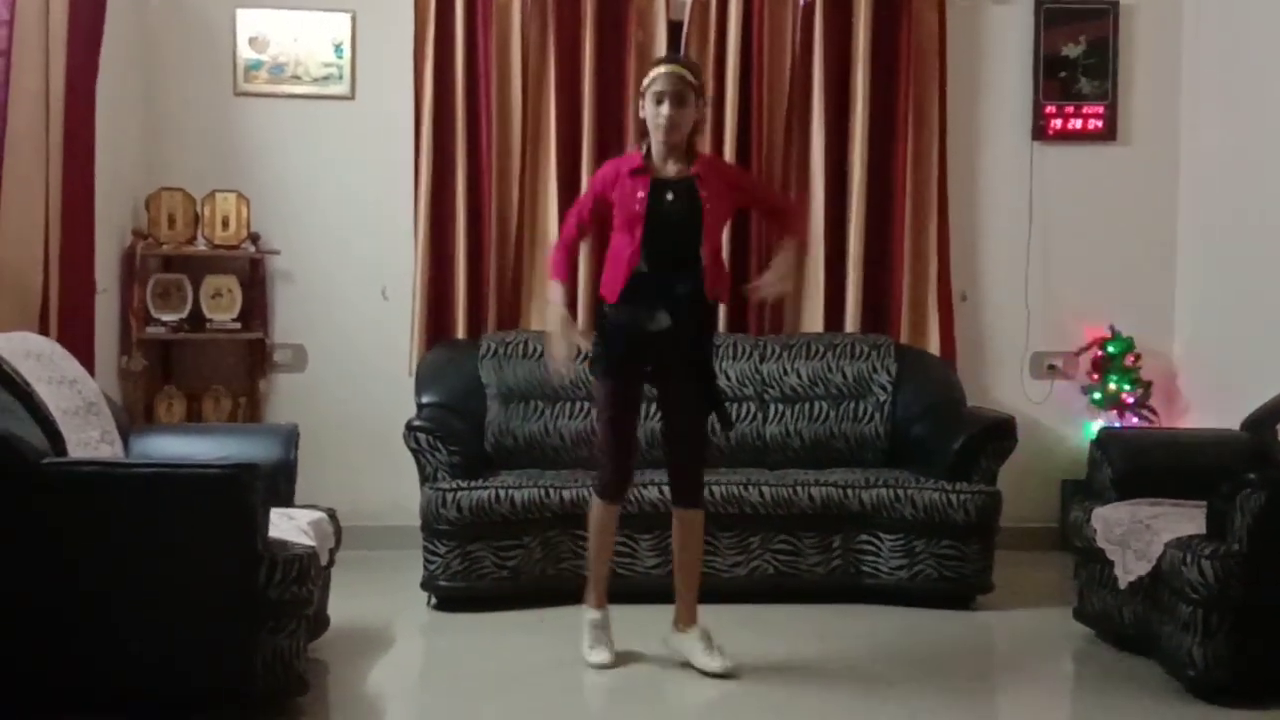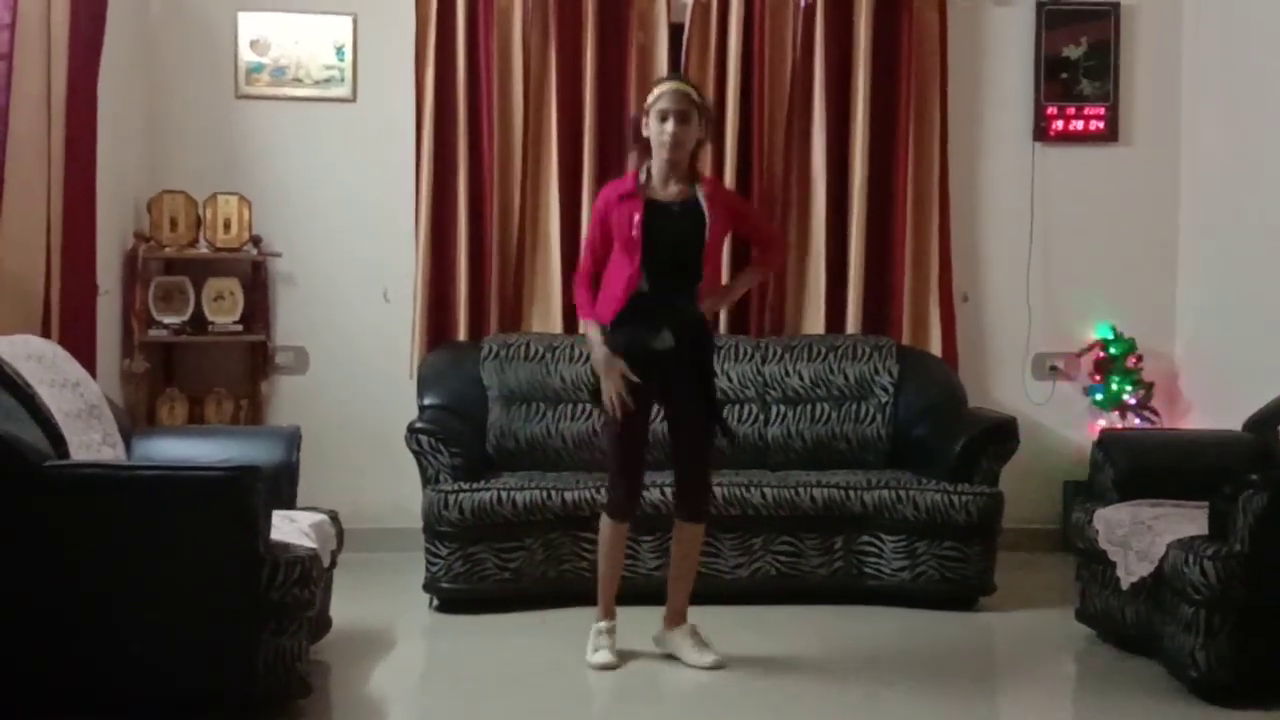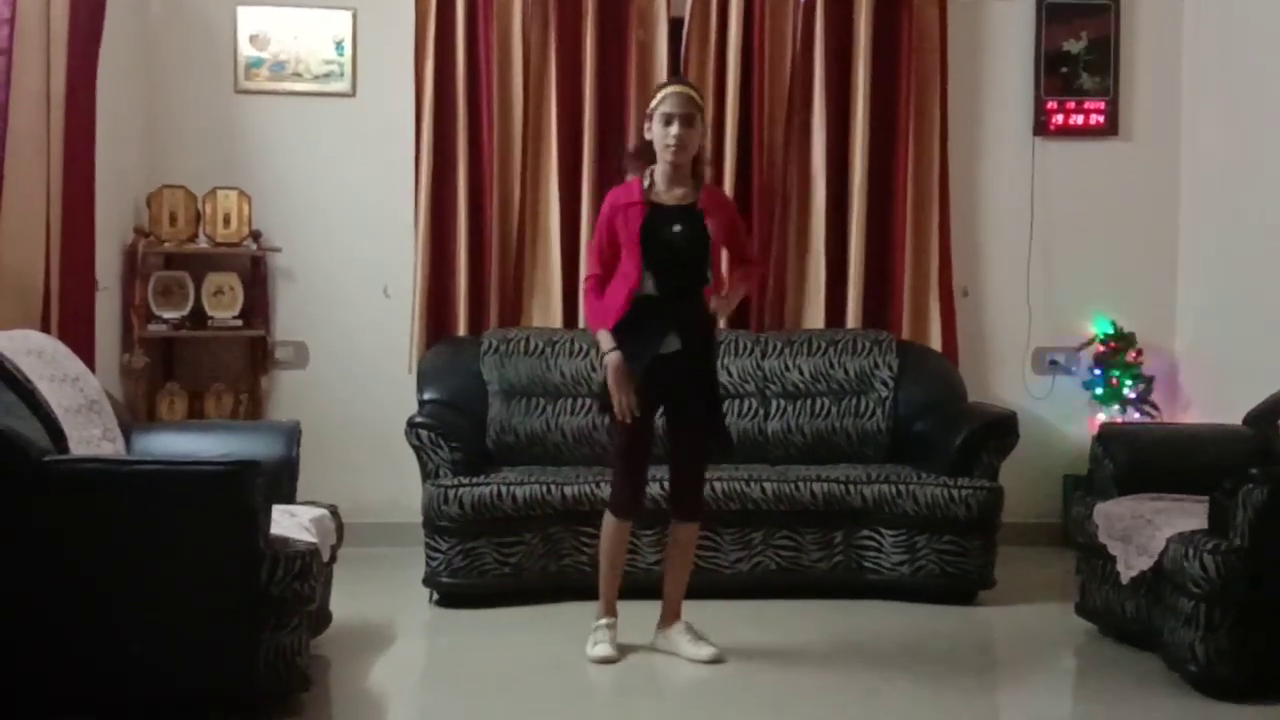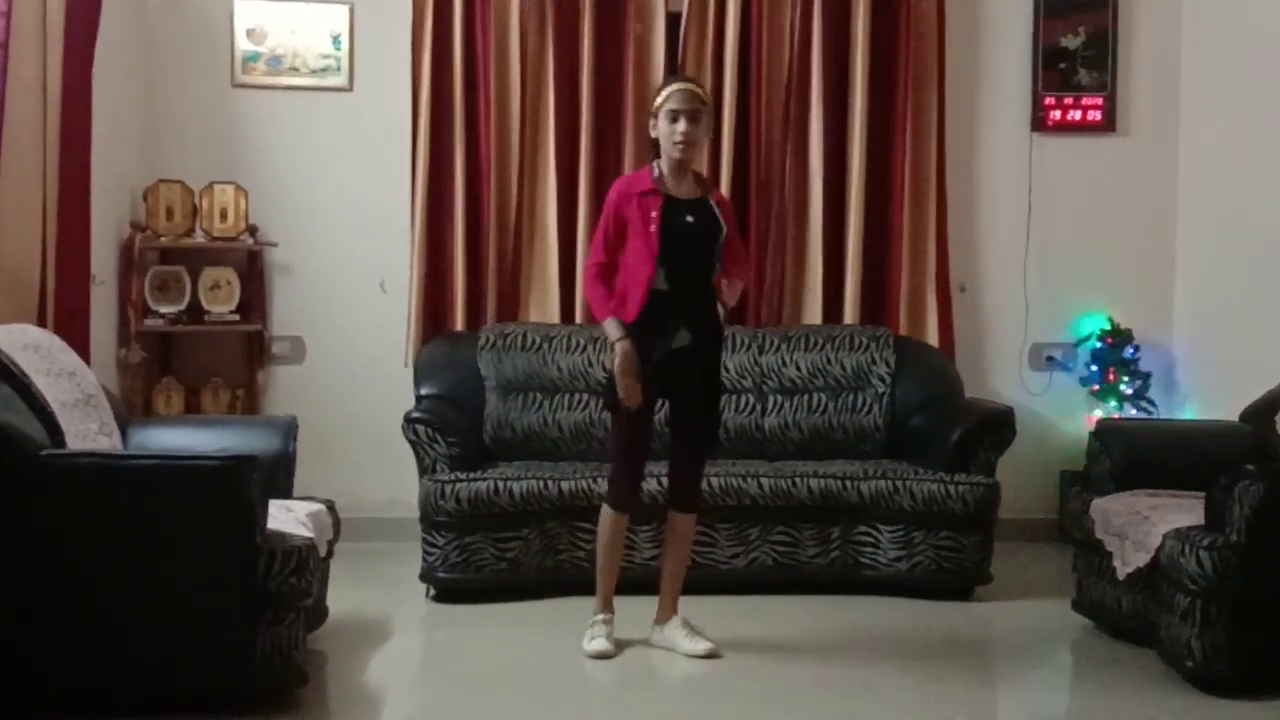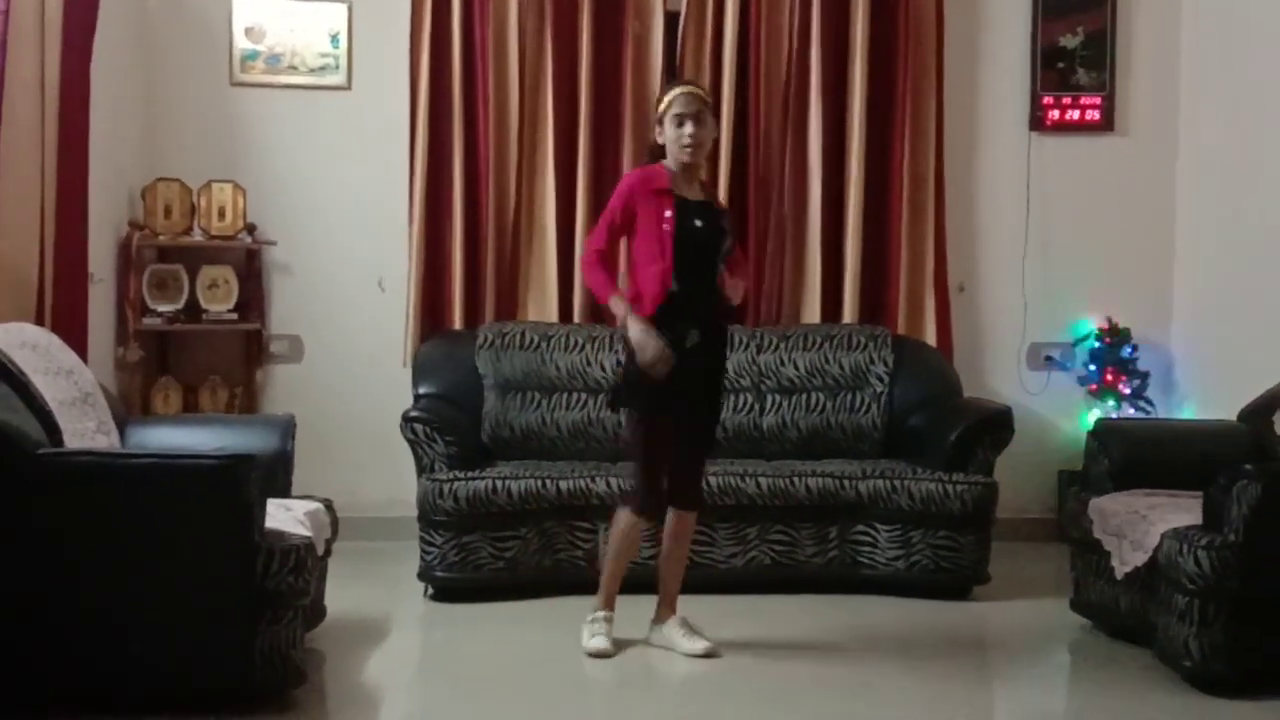
dt=0.1s
person 1, frame 1
left shoulder: (719, 176)
right shoulder: (617, 175)
left elbow: (785, 212)
right elbow: (568, 238)
left wrist: (783, 263)
right wrist: (559, 311)
left hip: (687, 335)
right hip: (623, 330)
left knee: (686, 476)
right knee: (614, 470)
left ankle: (686, 625)
right ankle: (596, 612)
person 1, frame 2
left shoulder: (716, 199)
right shoulder: (616, 197)
left elbow: (767, 247)
right elbow: (586, 279)
left wrist: (732, 292)
right wrist: (599, 352)
left hip: (689, 353)
right hip: (630, 349)
left knee: (694, 490)
right knee: (623, 490)
left ankle: (675, 625)
right ankle: (603, 623)
person 1, frame 3
left shoulder: (716, 205)
right shoulder: (621, 201)
left elbow: (747, 262)
right elbow: (596, 284)
left wrist: (730, 295)
right wrist: (610, 355)
left hip: (694, 355)
right hip: (635, 353)
left knee: (689, 492)
right knee: (627, 489)
left ankle: (670, 622)
right ankle: (605, 620)
person 1, frame 4
left shoulder: (715, 200)
right shoulder: (630, 190)
left elbow: (735, 259)
right elbow: (597, 271)
left wrist: (732, 286)
right wrist: (618, 340)
left hip: (699, 350)
right hip: (645, 347)
left knee: (687, 484)
right knee: (625, 483)
left ankle: (668, 616)
right ankle: (601, 615)
person 1, frame 5
left shoulder: (714, 204)
right shoulder: (638, 186)
right elbow: (594, 259)
left wrist: (735, 284)
right wrist: (632, 323)
left hip: (704, 349)
right hip: (654, 347)
left knee: (687, 483)
right knee: (650, 490)
left ankle: (666, 616)
right ankle: (602, 611)
